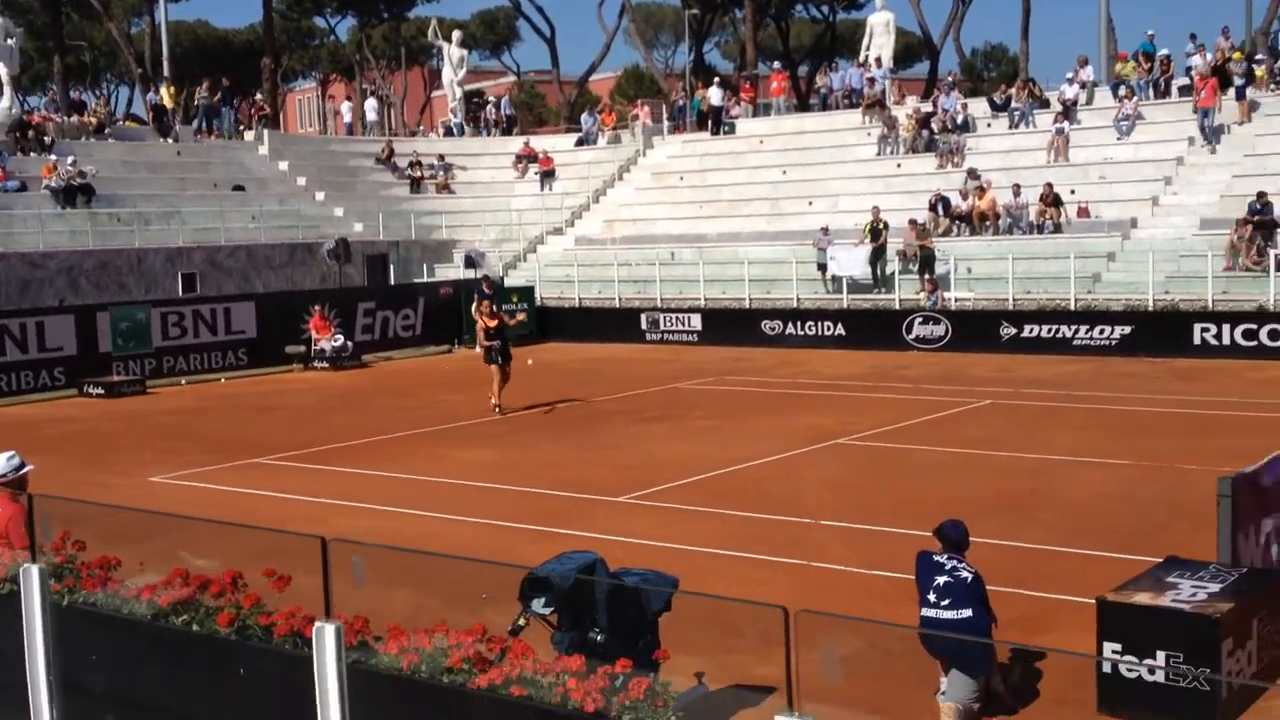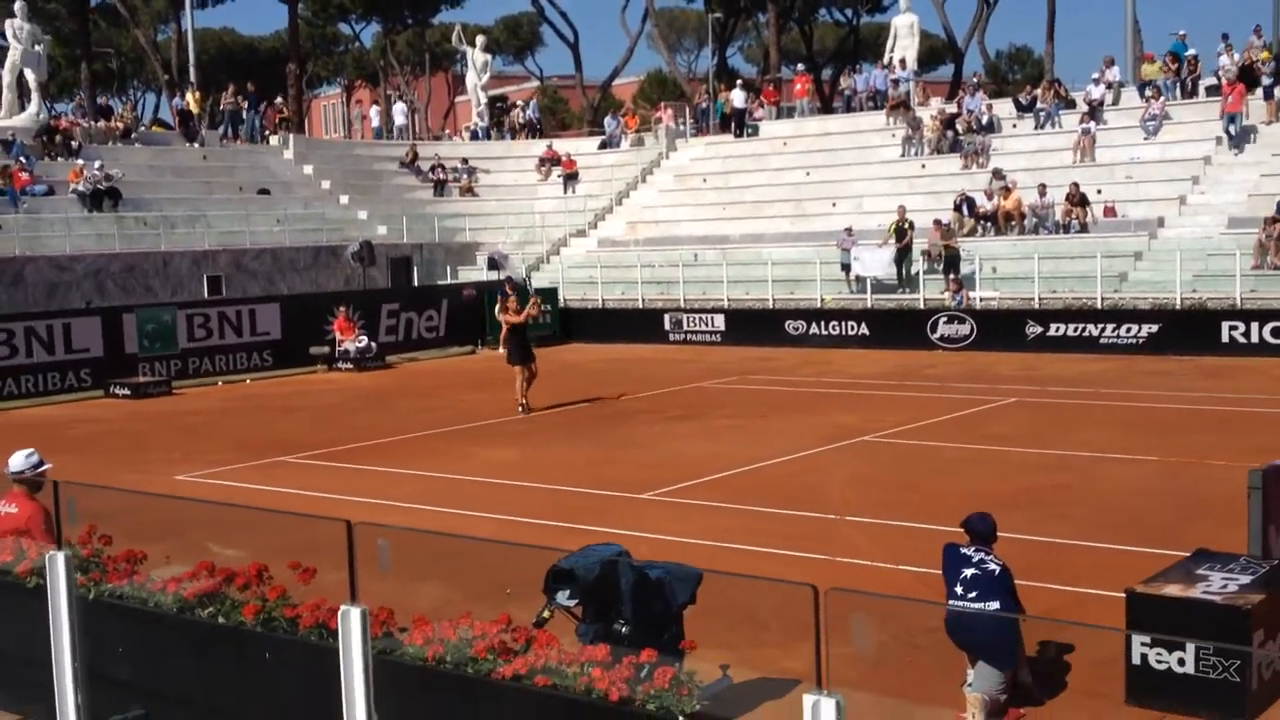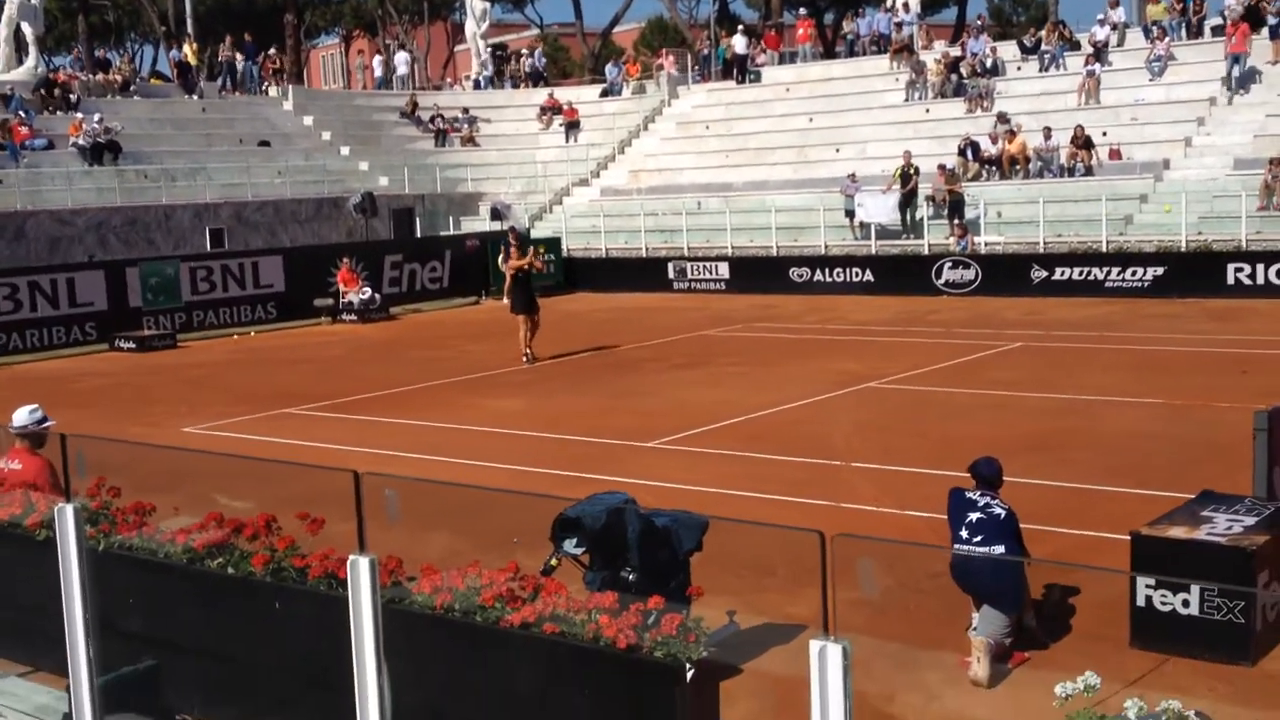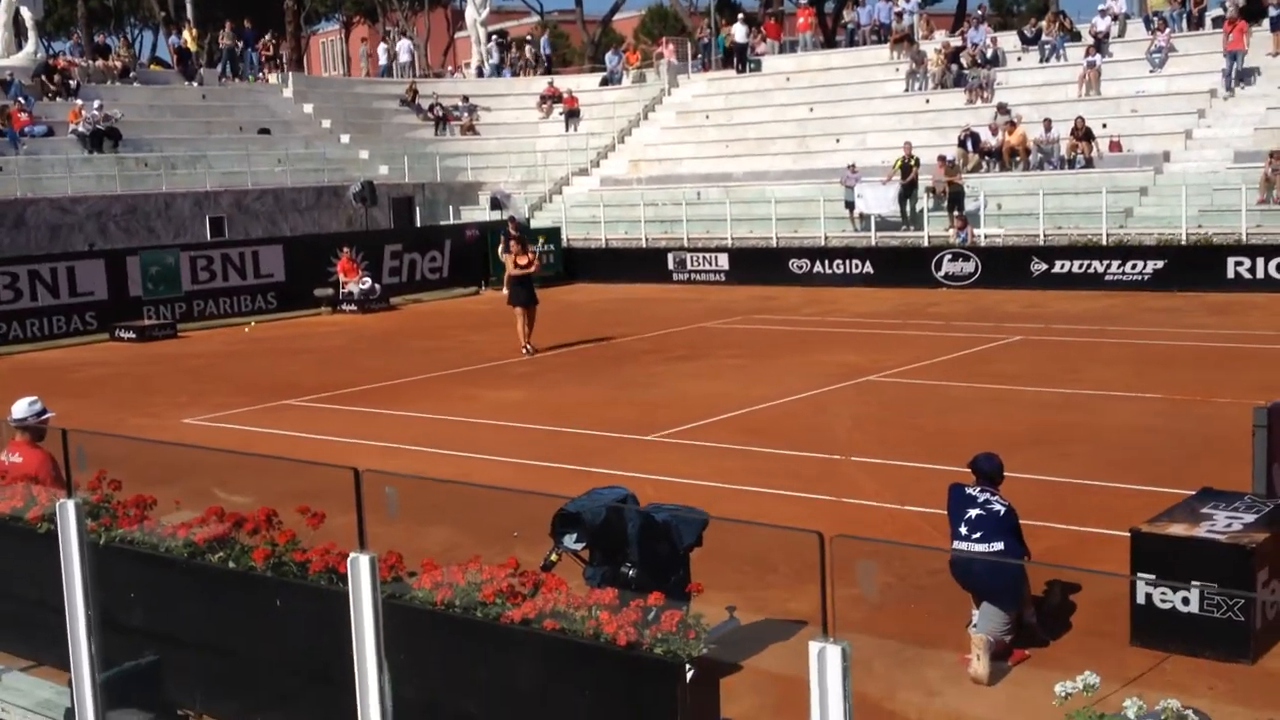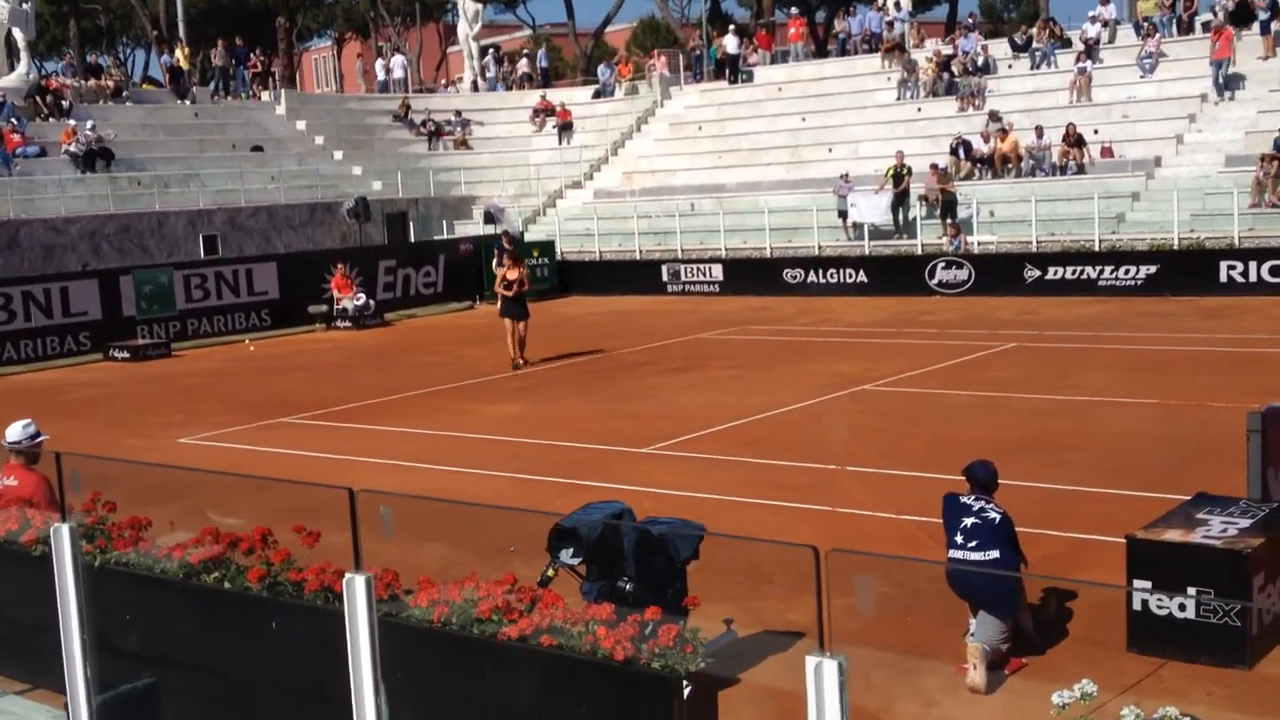
dt=0.2s
person 1, frame 1
left shoulder: (924, 559)
right shoulder: (973, 576)
right elbow: (985, 612)
right wrist: (991, 618)
left hip: (932, 635)
right hip: (967, 633)
left ankle: (948, 687)
person 1, frame 2
left shoulder: (951, 552)
right shoulder: (1000, 568)
right elbow: (1014, 606)
right wrist: (1019, 611)
left hip: (959, 627)
right hip: (993, 627)
left ankle: (975, 684)
right ankle: (982, 696)
person 1, frame 3
left shoulder: (956, 496)
right shoulder: (1006, 512)
right elbow: (1020, 552)
right wrist: (1024, 563)
left hip: (963, 571)
right hip: (998, 571)
left ankle: (979, 626)
right ankle: (987, 640)
person 1, frame 4
left shoulder: (956, 492)
right shoulder: (1006, 509)
right elbow: (1020, 548)
right wrist: (1023, 553)
left hip: (963, 569)
right hip: (998, 570)
left ankle: (979, 624)
right ankle: (988, 638)
person 1, frame 5
left shoulder: (951, 501)
right shoulder: (1001, 516)
right elbow: (1015, 554)
right wrist: (1020, 560)
left hip: (959, 578)
right hip: (994, 579)
left ankle: (976, 634)
right ankle: (984, 648)
